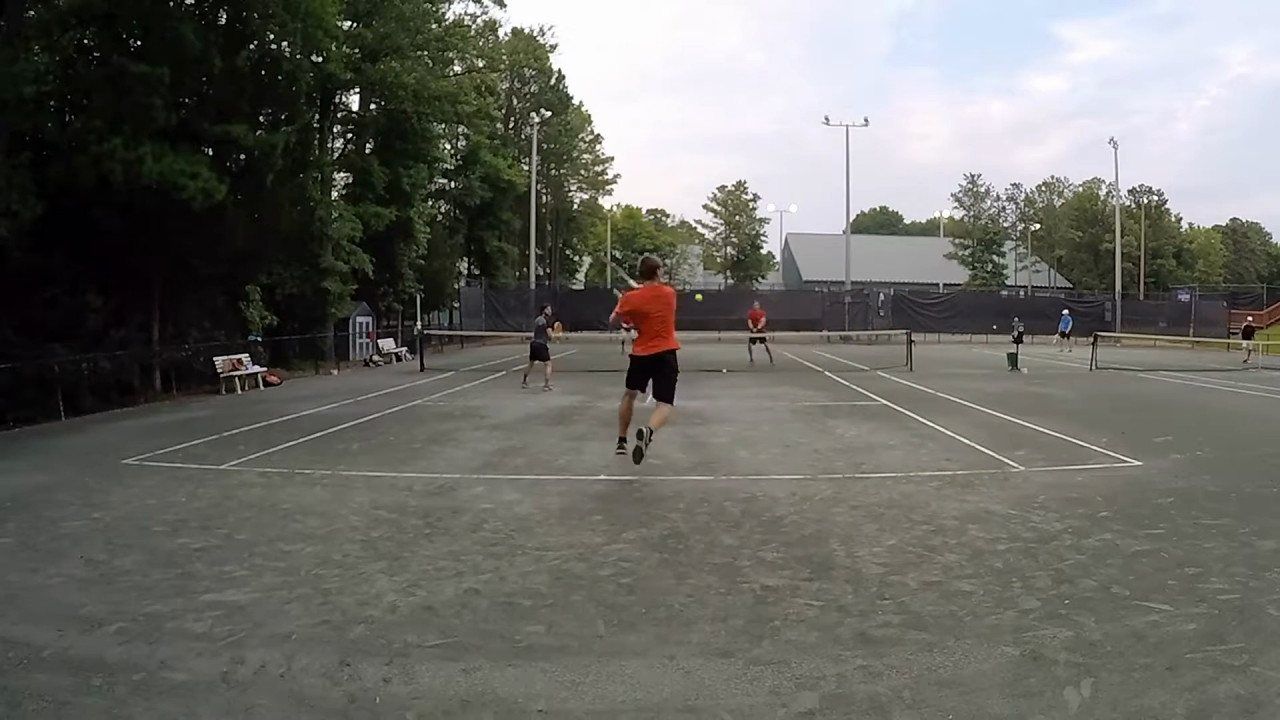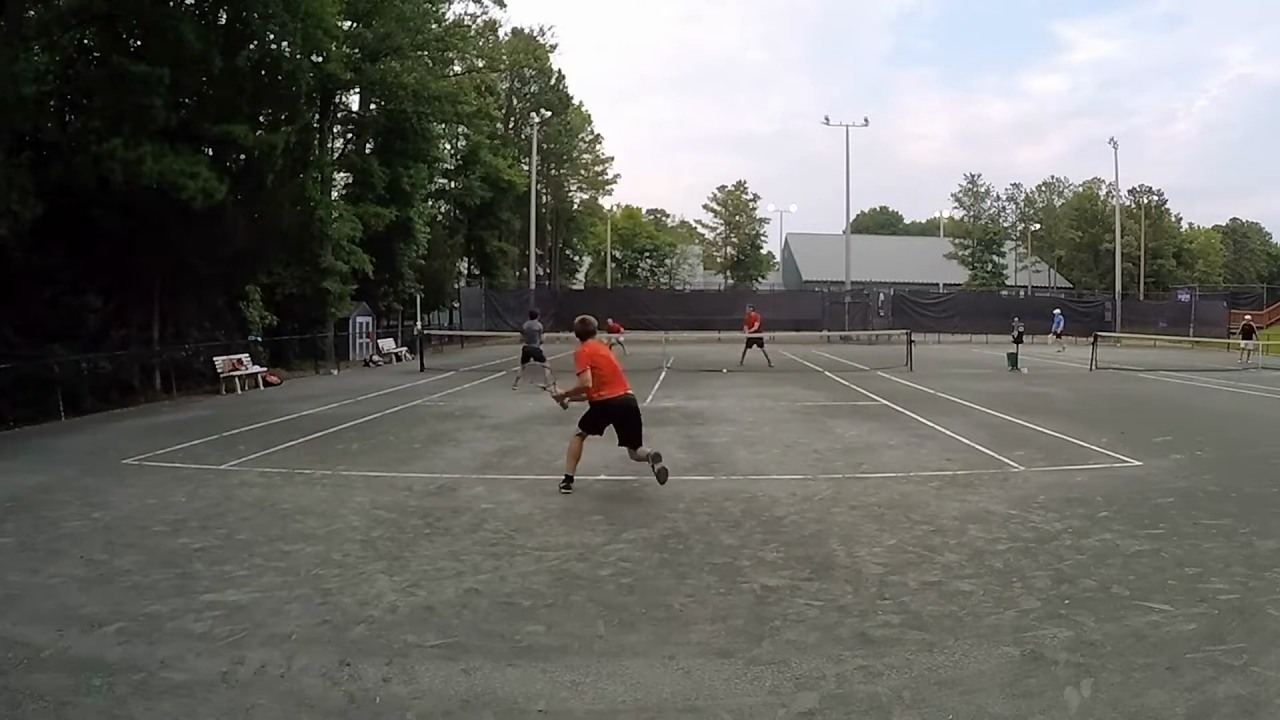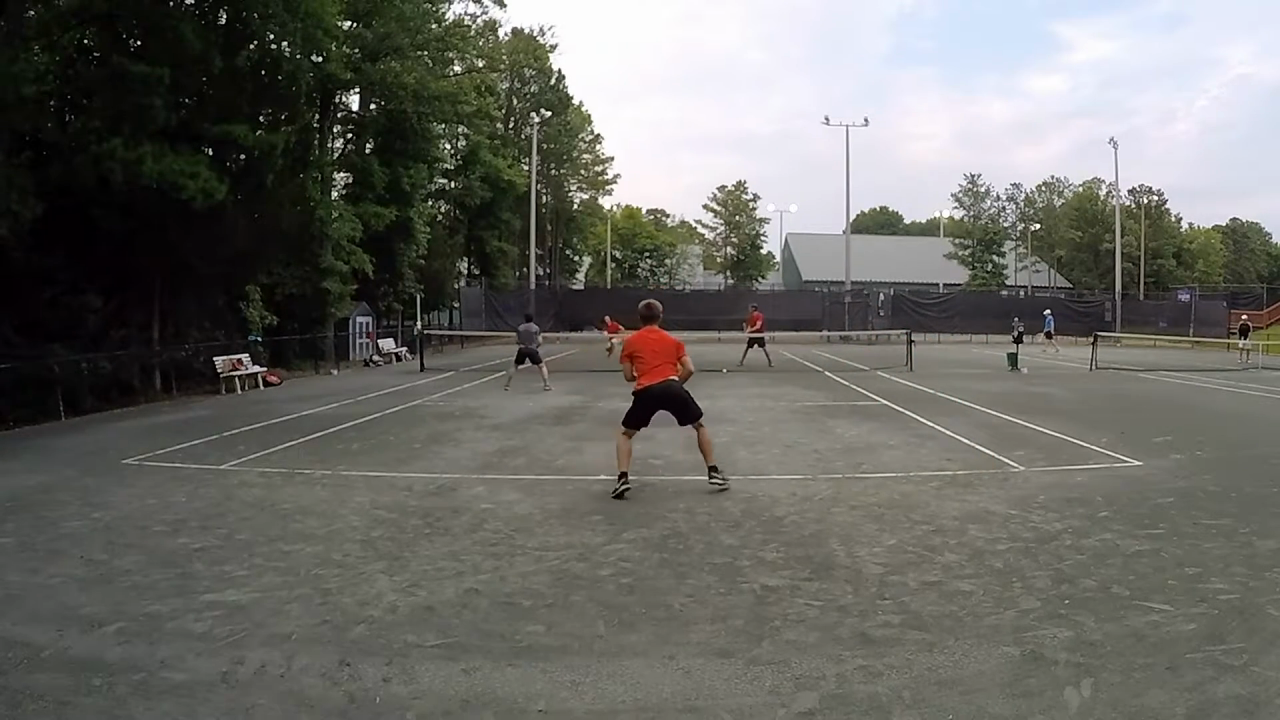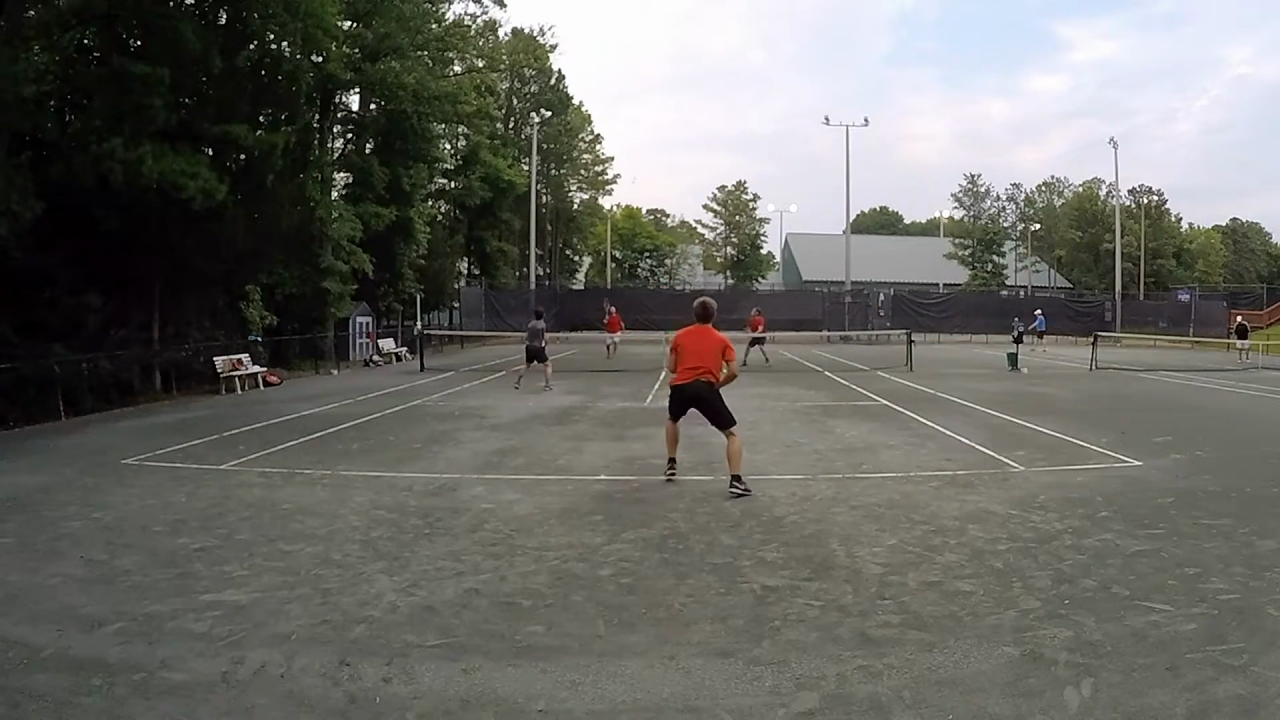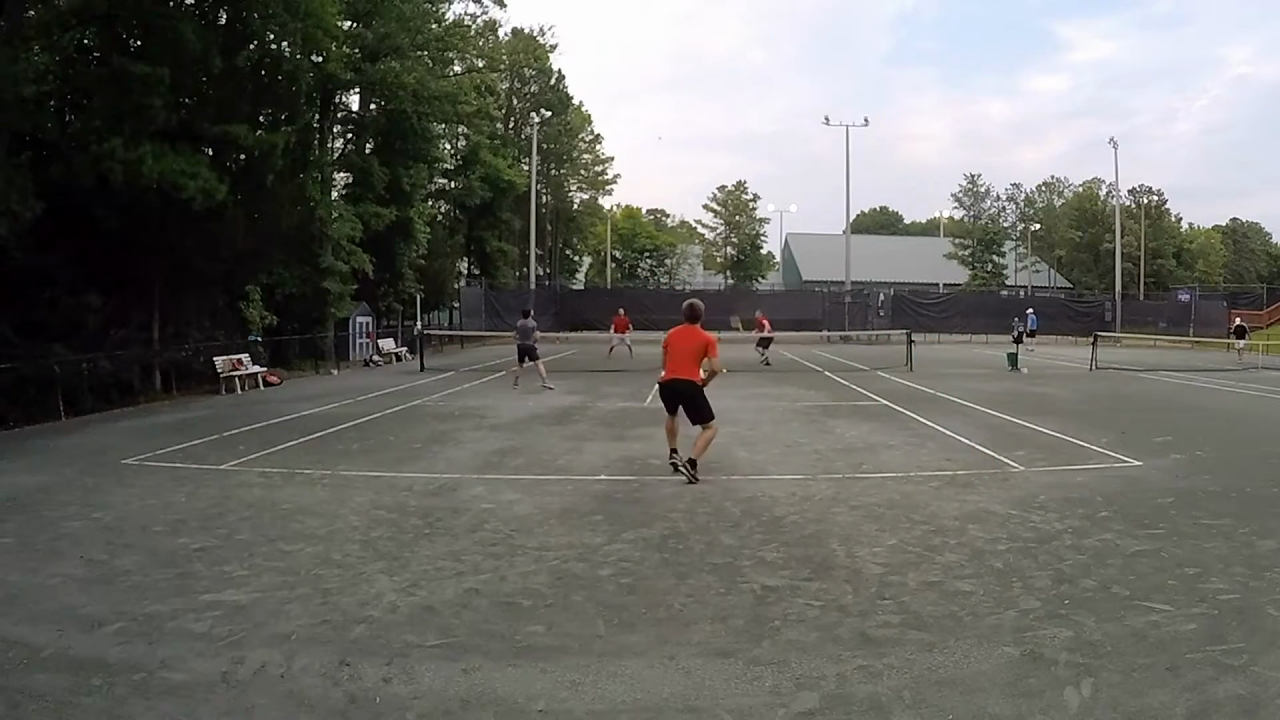
dt=0.4s
person 1, frame 1
left shoulder: (631, 298)
right shoulder: (669, 292)
left elbow: (614, 320)
left wrist: (621, 305)
left hip: (642, 355)
right hip: (666, 355)
left knee: (629, 395)
right knee: (665, 408)
left ankle: (621, 442)
right ankle: (647, 432)
person 1, frame 2
left shoulder: (582, 352)
right shoulder: (604, 349)
left elbow: (586, 384)
left wrist: (563, 394)
right wrist: (578, 396)
left hip: (607, 403)
right hip: (629, 401)
left knee: (579, 435)
right knee: (636, 452)
left ankle: (567, 480)
right ankle: (651, 456)
person 1, frame 3
left shoulder: (630, 341)
right shoulder: (673, 340)
left elbow: (628, 375)
right elbow: (690, 369)
left hip: (645, 393)
right hip: (672, 388)
left knee: (625, 434)
right knee: (700, 427)
left ankle: (623, 479)
right ankle: (714, 473)
person 1, frame 4
left shoulder: (680, 335)
right shoulder: (722, 340)
left elbow: (671, 367)
right elbow: (733, 372)
right wrist: (717, 385)
left hip: (679, 388)
right hip: (706, 388)
left knee: (672, 421)
right knee: (732, 434)
left ankle: (671, 464)
right ankle: (736, 480)
person 1, frame 5
left shoulder: (671, 334)
right shoulder: (708, 339)
right elbow: (715, 368)
right wrist: (705, 382)
left hip: (667, 384)
right hip: (690, 385)
left knee: (672, 416)
right knee: (710, 427)
left ankle: (674, 454)
right ankle: (690, 463)
